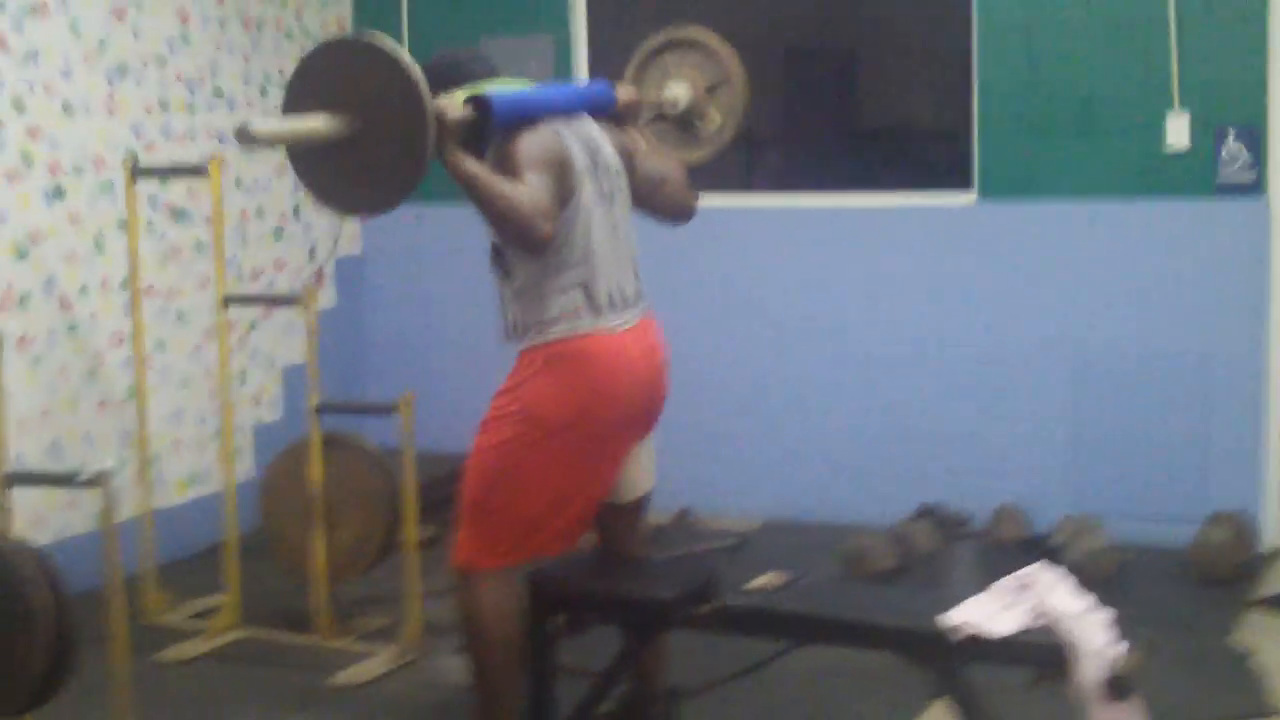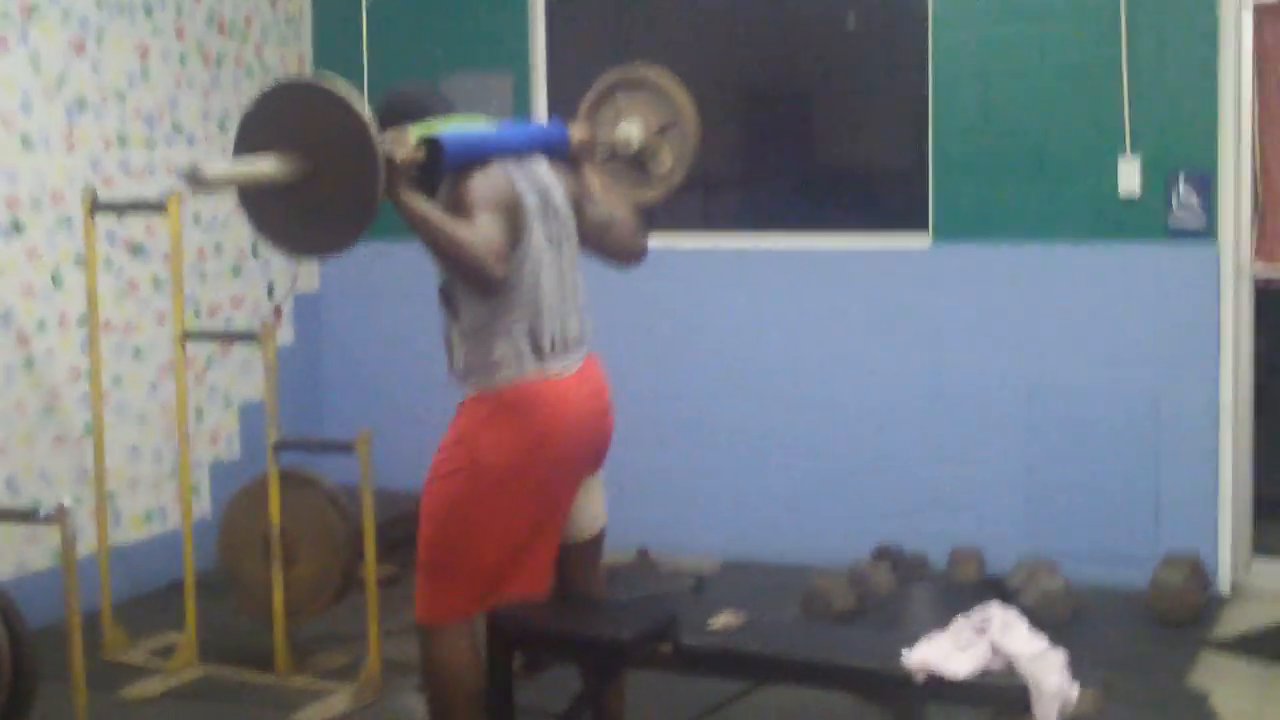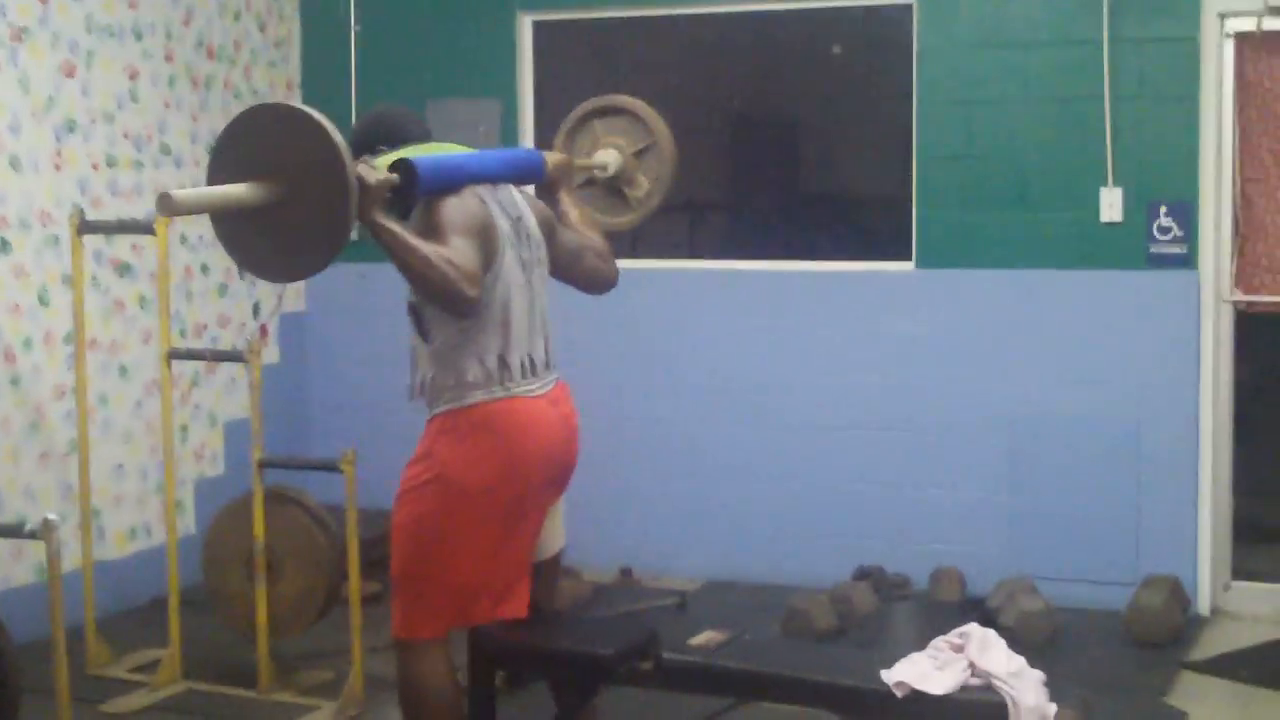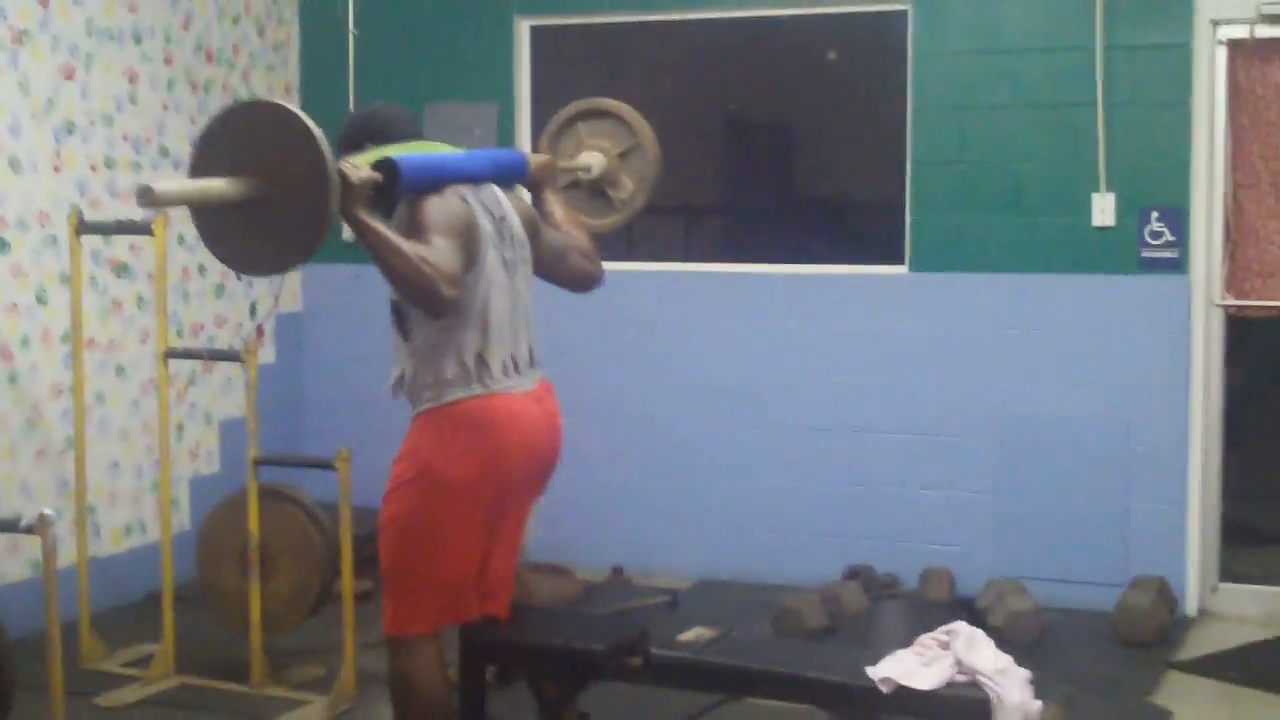
dt=0.1s
person 1, frame 1
left shoulder: (522, 144)
right shoulder: (590, 130)
left elbow: (534, 227)
right elbow: (679, 200)
left wrist: (453, 154)
right wrist: (631, 128)
left hip: (572, 365)
right hip: (636, 351)
left knee: (483, 561)
right knee: (623, 547)
person 1, frame 2
left shoulder: (471, 185)
right shoulder: (542, 172)
left elbow: (487, 268)
right elbow: (631, 244)
left wrist: (402, 194)
right wrist: (583, 166)
left hip: (517, 411)
right hip: (583, 396)
left knee: (444, 615)
right knee: (578, 588)
person 1, frame 3
left shoulder: (447, 210)
right shoulder: (517, 202)
left elbow: (459, 289)
right elbow: (601, 271)
left wrist: (376, 218)
right wrist: (561, 193)
left hip: (484, 431)
right hip: (549, 417)
left knee: (420, 632)
right knee: (538, 606)
person 1, frame 4
left shoulder: (435, 210)
right shoulder: (501, 201)
left elbow: (438, 288)
right elbow: (586, 269)
right wrist: (547, 193)
left hip: (467, 426)
right hip: (531, 413)
left knee: (411, 629)
right knee: (495, 593)
